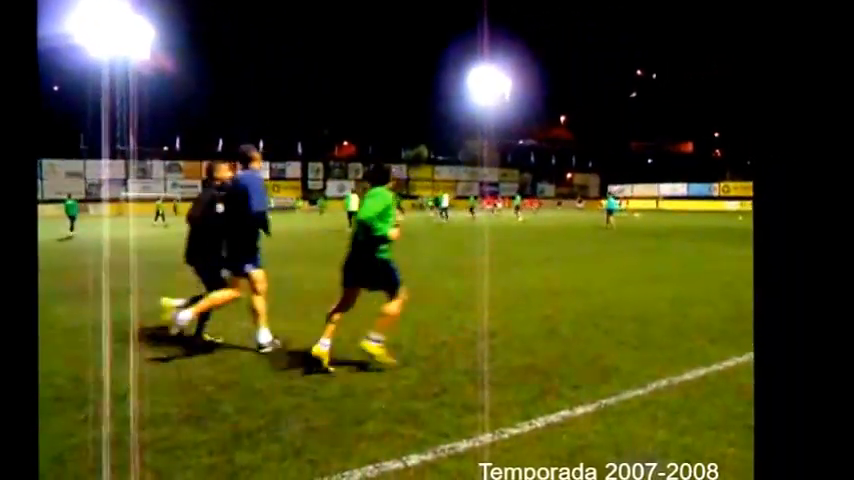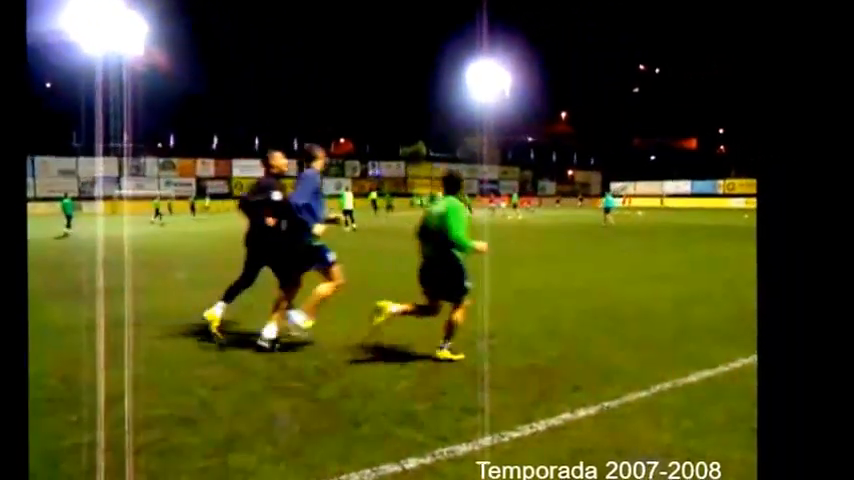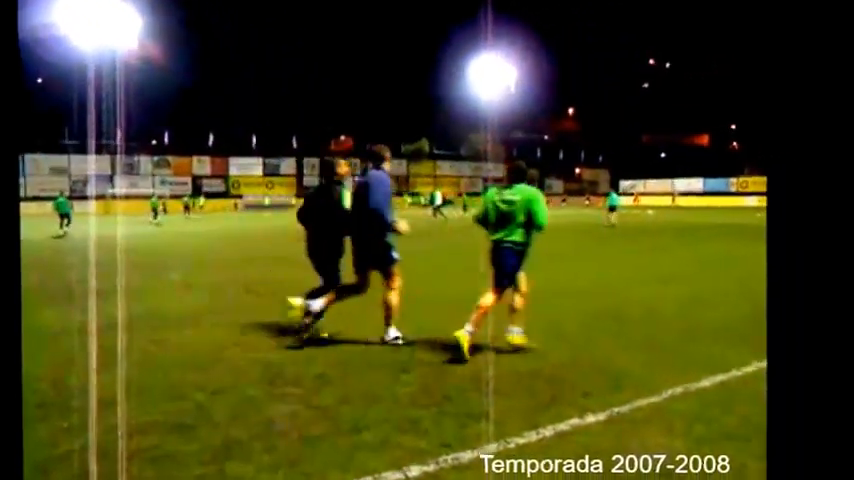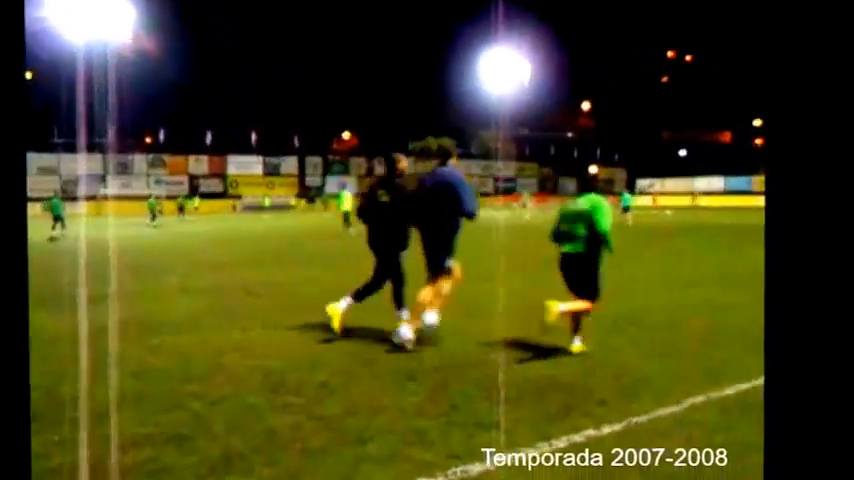
dt=0.2s
person 1, frame 1
left shoulder: (237, 180)
right shoulder: (255, 179)
left elbow: (226, 212)
right elbow: (257, 211)
right wrist: (266, 226)
left hip: (238, 242)
right hip: (244, 244)
left knee: (260, 288)
right knee: (234, 290)
left ankle: (264, 337)
right ankle: (189, 314)
person 1, frame 2
left shoulder: (306, 177)
right shoulder: (311, 177)
right elbow: (294, 202)
left wrist: (326, 220)
right wrist: (312, 227)
left hip: (299, 242)
right hip: (309, 241)
left knee: (291, 288)
right knee: (335, 280)
left ankle: (269, 331)
right ankle: (302, 314)
person 1, frame 3
left shoulder: (366, 179)
right shoulder: (382, 180)
right elbow: (375, 209)
right wrist: (395, 226)
left hip: (360, 240)
right hip: (377, 240)
left knee: (361, 285)
right knee: (394, 284)
left ankle: (317, 304)
right ankle: (390, 332)
person 1, frame 4
left shoulder: (425, 179)
right shoulder: (456, 178)
left elbow: (417, 209)
right elbow: (468, 211)
right wrist: (473, 209)
left hip: (429, 237)
right hip: (443, 238)
left knee: (453, 275)
right knee: (435, 283)
left ankle: (431, 314)
right ankle: (407, 329)
person 2, frame 1
left shoulder: (370, 195)
right shoulder: (385, 196)
right elbow: (363, 217)
left wrist: (389, 224)
right wrist: (386, 232)
left hip: (356, 255)
right hip: (374, 257)
left knee: (345, 302)
right knee: (398, 296)
left ankle: (323, 346)
right ankle: (374, 341)
person 2, frame 2
left shoulder: (435, 206)
right shoulder: (457, 207)
left elbow: (422, 234)
right elbow: (456, 239)
right wrist: (474, 246)
left hip: (429, 263)
right hip: (449, 265)
left knee: (432, 308)
right knee: (460, 306)
left ankle: (390, 308)
right ankle: (443, 349)
person 2, frame 3
left shoulder: (494, 193)
right shoulder: (533, 194)
left elbow: (480, 219)
right elbow: (540, 223)
right wrist: (535, 226)
left hip: (499, 247)
right hip: (514, 249)
right knee: (496, 294)
left ankle: (516, 333)
right ankle: (466, 332)
person 2, frame 4
left shoulder: (567, 206)
right shoulder: (599, 203)
left elbow: (555, 235)
right elbow: (602, 230)
right wrist: (608, 246)
left hip: (567, 259)
right hip: (586, 259)
left knee: (581, 299)
right knee: (589, 304)
left ankle: (576, 342)
right ankle: (557, 308)
person 3, frame 1
left shoulder: (218, 195)
right shoulder: (210, 196)
right elbow: (194, 219)
left hip: (209, 252)
right hip: (202, 254)
left knee: (217, 291)
left ankle: (199, 334)
right ankle: (174, 305)
person 3, frame 2
left shoulder: (276, 185)
right shoulder: (266, 184)
left elbow: (282, 209)
right elbow: (245, 202)
right wrist: (263, 220)
left hip: (266, 240)
right hip: (266, 241)
left knee: (245, 280)
right knee: (288, 277)
left ankle: (216, 311)
right ankle: (283, 316)
person 3, frame 3
left shoulder: (317, 191)
right shoulder: (336, 193)
left elbow: (302, 215)
right elbow: (343, 220)
left hip: (316, 244)
right hip: (327, 246)
left knee: (329, 285)
right knee: (333, 286)
right ankle: (307, 324)
person 3, frame 4
left shoulder: (377, 186)
right shoulder: (399, 188)
left elbow: (362, 211)
right elbow: (409, 212)
left hip: (378, 238)
right hip: (390, 241)
left knee: (398, 280)
right knee: (378, 282)
left ankle: (404, 321)
right ankle: (340, 306)
